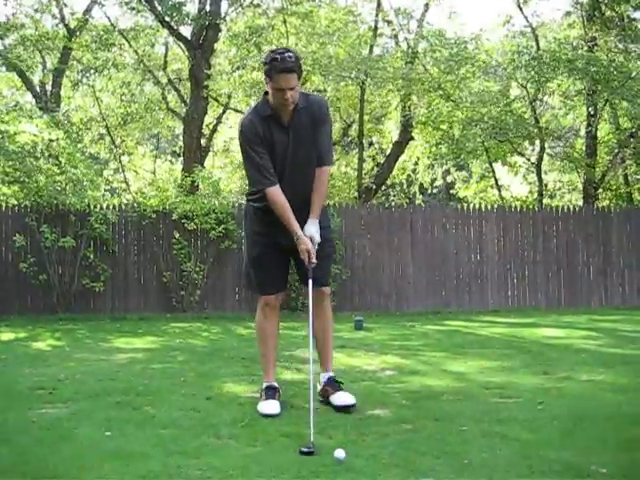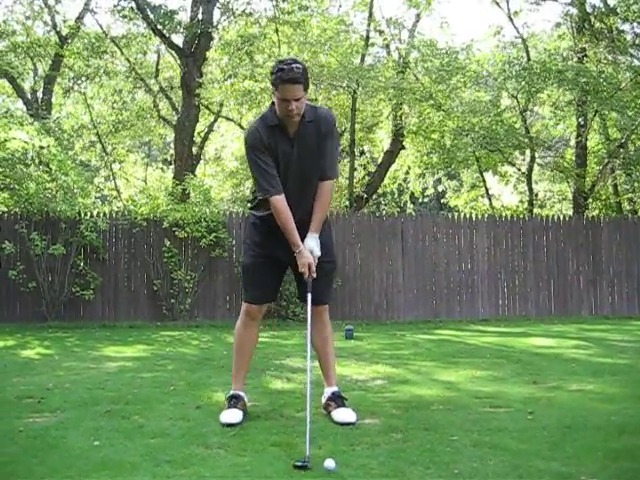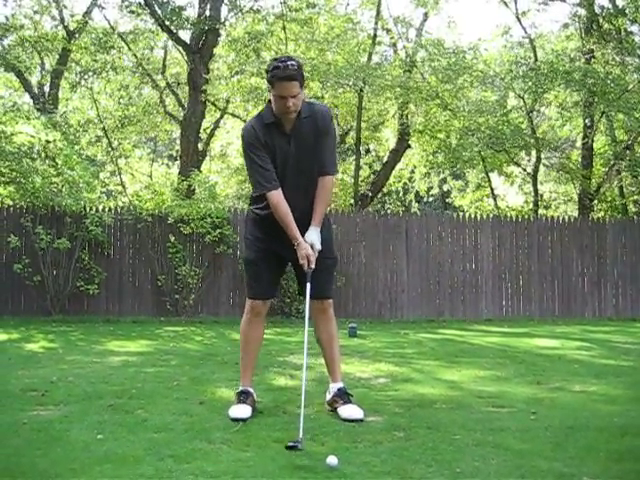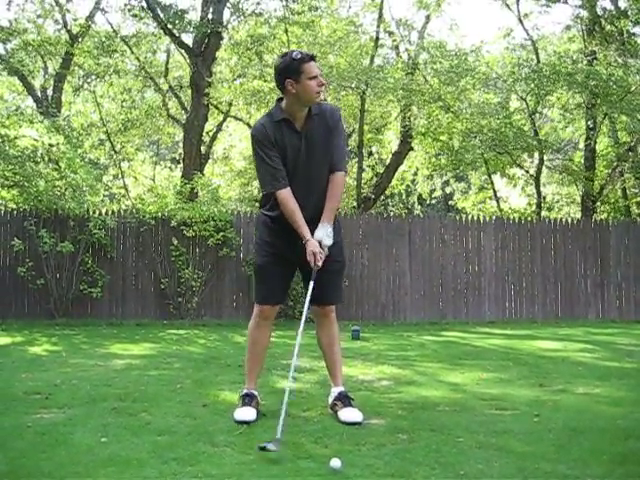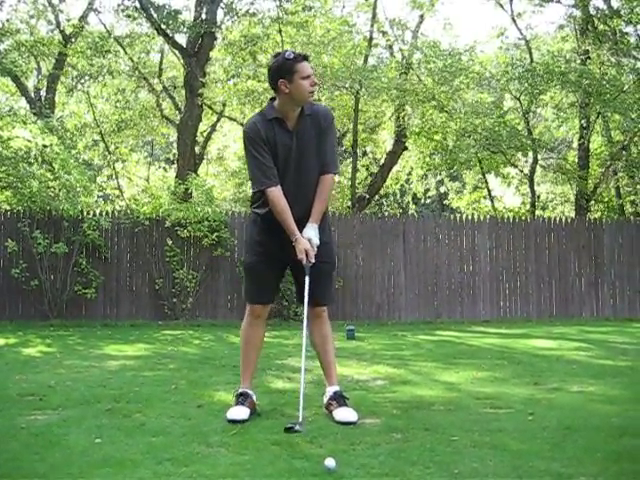
dt=1s
person 1, frame 1
left shoulder: (317, 109)
right shoulder: (251, 124)
left elbow: (323, 167)
right elbow: (268, 186)
left wrist: (312, 223)
right wrist: (296, 234)
left hip: (311, 216)
right hip: (267, 221)
left knee: (322, 295)
right knee: (269, 301)
left ankle: (328, 377)
right ankle: (269, 385)
person 1, frame 2
left shoulder: (325, 121)
right shoulder: (257, 133)
left elbow: (326, 181)
right elbow: (273, 195)
left wrist: (313, 237)
right wrist: (297, 249)
left hip: (313, 229)
right hip: (266, 231)
left knee: (320, 309)
right knee: (252, 310)
left ankle: (331, 392)
right ankle: (237, 394)
person 1, frame 3
left shoulder: (321, 117)
right shoulder: (254, 131)
left elbow: (326, 176)
right elbow: (271, 191)
left wrist: (313, 231)
right wrist: (297, 242)
left hip: (313, 225)
right hip: (267, 228)
left knee: (323, 305)
right knee: (255, 306)
left ankle: (337, 389)
right ankle: (245, 390)
person 1, frame 4
left shoulder: (330, 117)
right shoulder: (264, 130)
left elbow: (337, 173)
right elbow: (280, 190)
left wrist: (324, 230)
right wrist: (306, 239)
left hip: (323, 229)
right hip: (277, 232)
left knee: (326, 311)
right knee: (264, 311)
left ankle: (338, 392)
right ankle: (250, 393)
person 1, frame 5
left shoulder: (322, 118)
right shoulder: (257, 128)
left elbow: (327, 175)
right elbow: (270, 188)
left wrist: (311, 228)
right wrist: (294, 237)
left hip: (314, 228)
right hip: (268, 230)
left knee: (319, 311)
right knee: (256, 310)
left ankle: (333, 392)
right ankle: (245, 392)
